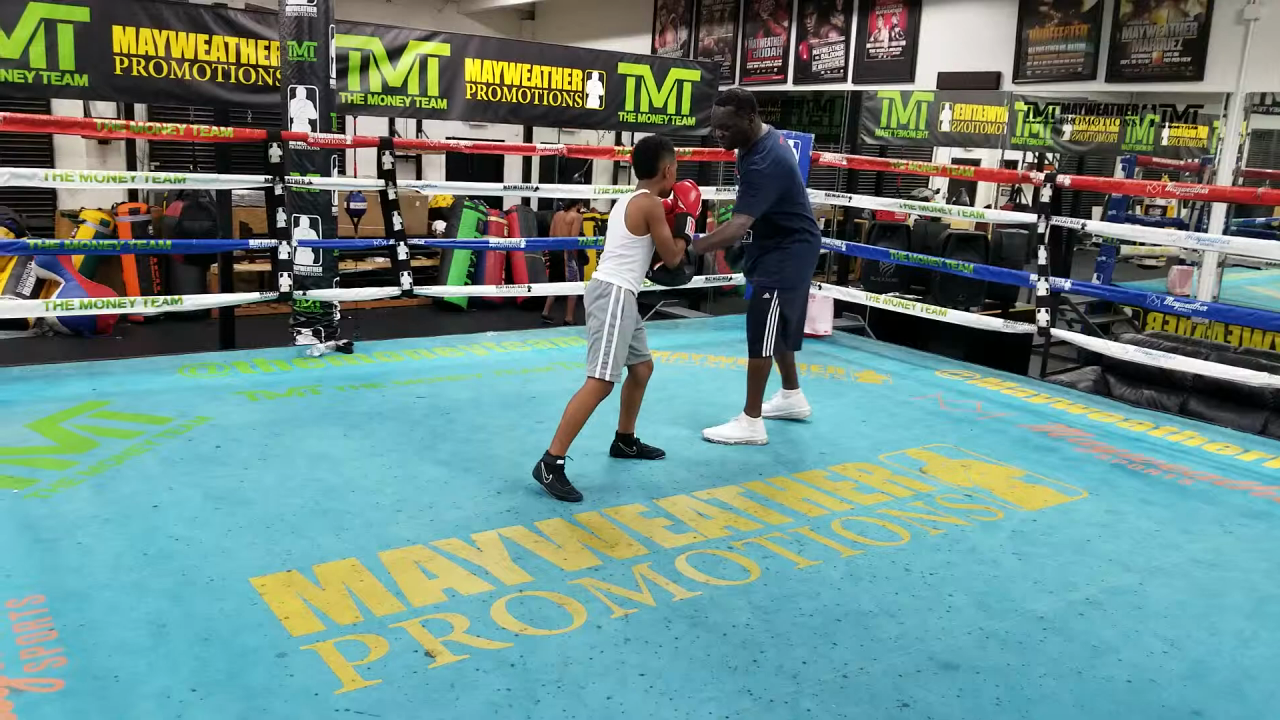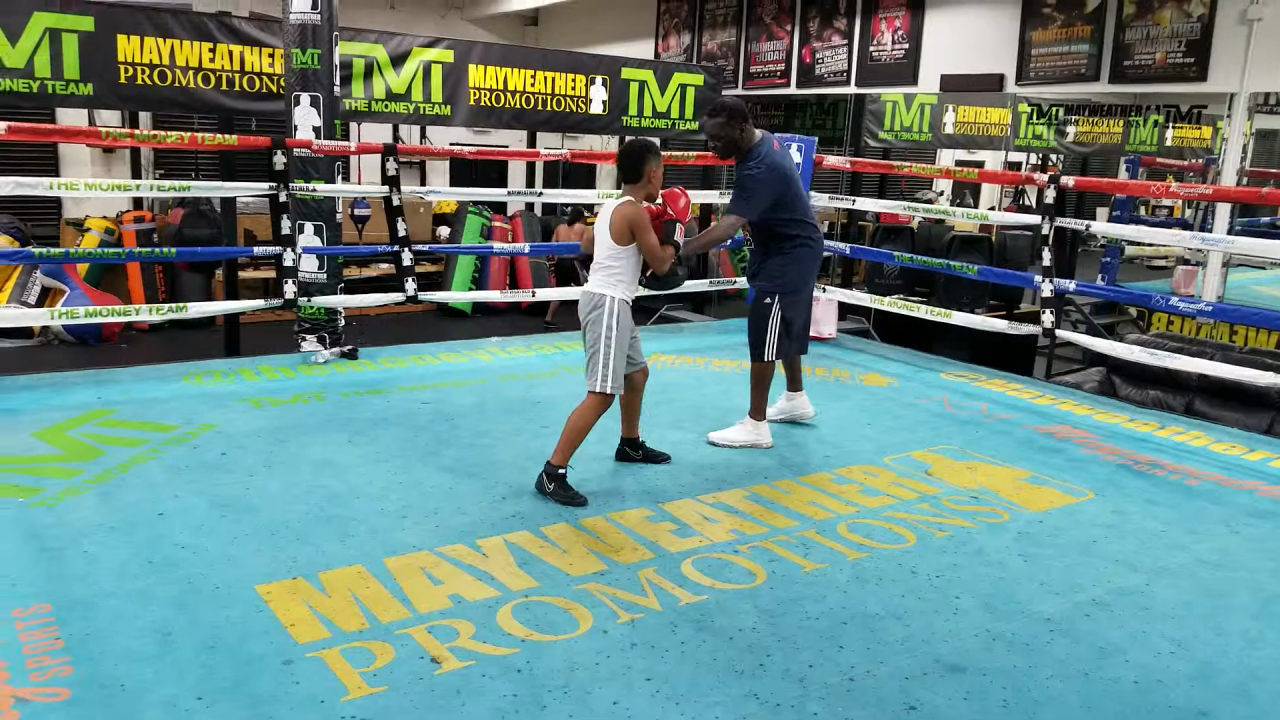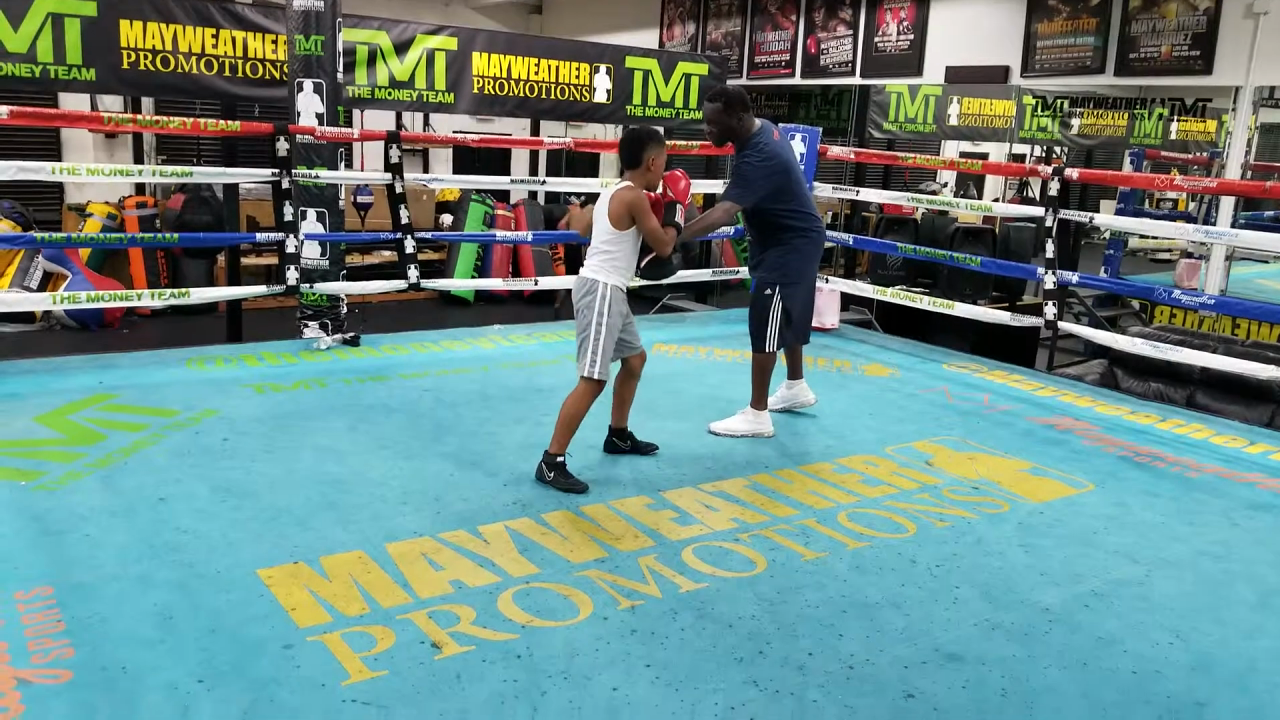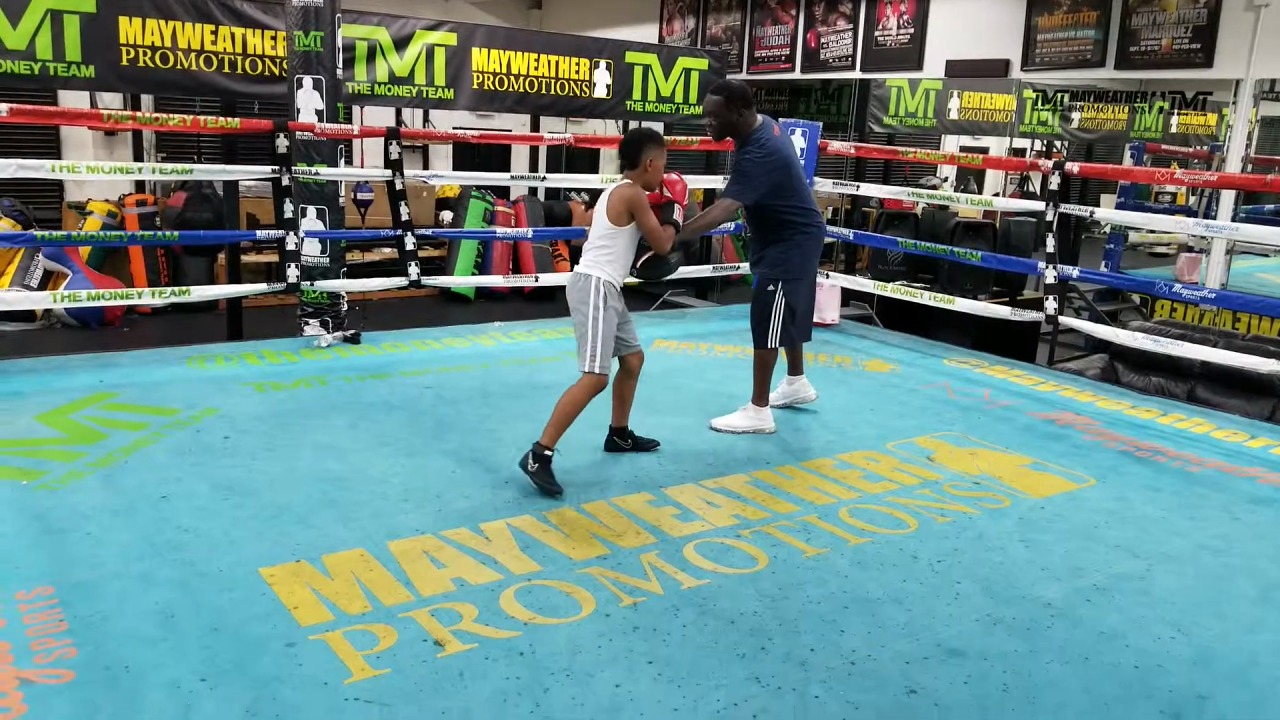
dt=0.3s
person 1, frame 1
left shoulder: (627, 201)
right shoulder: (650, 204)
right elbow: (672, 257)
right wrist: (686, 218)
left hip: (617, 294)
right hip: (614, 295)
left knee: (641, 367)
right knee: (600, 382)
left ankle: (625, 441)
right ankle: (550, 463)
person 1, frame 2
left shoulder: (613, 206)
right shoulder: (635, 212)
left elbow: (587, 243)
right elbow: (661, 265)
right wrist: (675, 224)
left hip: (609, 302)
right hip: (608, 304)
left knee: (637, 374)
right knee: (602, 394)
left ankle: (631, 445)
right ankle: (552, 474)
person 1, frame 3
left shoulder: (612, 193)
right shoulder: (634, 197)
left elbow: (581, 229)
right elbow: (663, 247)
right wrist: (675, 206)
left hip: (608, 289)
right hip: (601, 290)
left knee: (635, 359)
right knee: (593, 380)
left ankle: (618, 436)
right ankle: (551, 463)
person 1, frame 4
left shoulder: (614, 193)
right shoulder: (633, 194)
right elbow: (662, 245)
right wrist: (673, 207)
left hip: (604, 287)
right hip: (594, 287)
left knee: (632, 358)
right knee: (594, 376)
left ankle: (619, 435)
right ankle: (539, 455)
person 2, frame 1
left shoulder: (765, 161)
right shoulder: (759, 141)
left elbow: (738, 225)
left wrist: (690, 248)
left hip: (788, 250)
right hip: (778, 245)
left knee: (762, 330)
right knee: (777, 325)
left ankle: (751, 422)
right ankle: (792, 397)
person 2, frame 2
left shoulder: (760, 168)
right shoulder: (763, 141)
left elbow: (728, 226)
left wrist: (681, 251)
left hip: (790, 253)
right hip: (788, 248)
left knee: (763, 334)
right knee: (784, 327)
left ankle: (755, 425)
right ankle: (795, 399)
person 2, frame 3
left shoulder: (759, 157)
right shoulder: (763, 129)
left elbow: (722, 213)
left wrist: (673, 237)
left hip: (790, 245)
right hip: (791, 238)
left knee: (764, 324)
right knee: (786, 316)
left ankle: (757, 415)
right ankle: (796, 387)
person 2, frame 4
left shoulder: (760, 154)
right shoulder: (763, 126)
left elbow: (723, 210)
left wrist: (673, 236)
left hip: (791, 241)
right hip: (790, 235)
left knee: (767, 320)
right knee: (786, 314)
left ankle: (758, 411)
right ankle: (797, 383)
